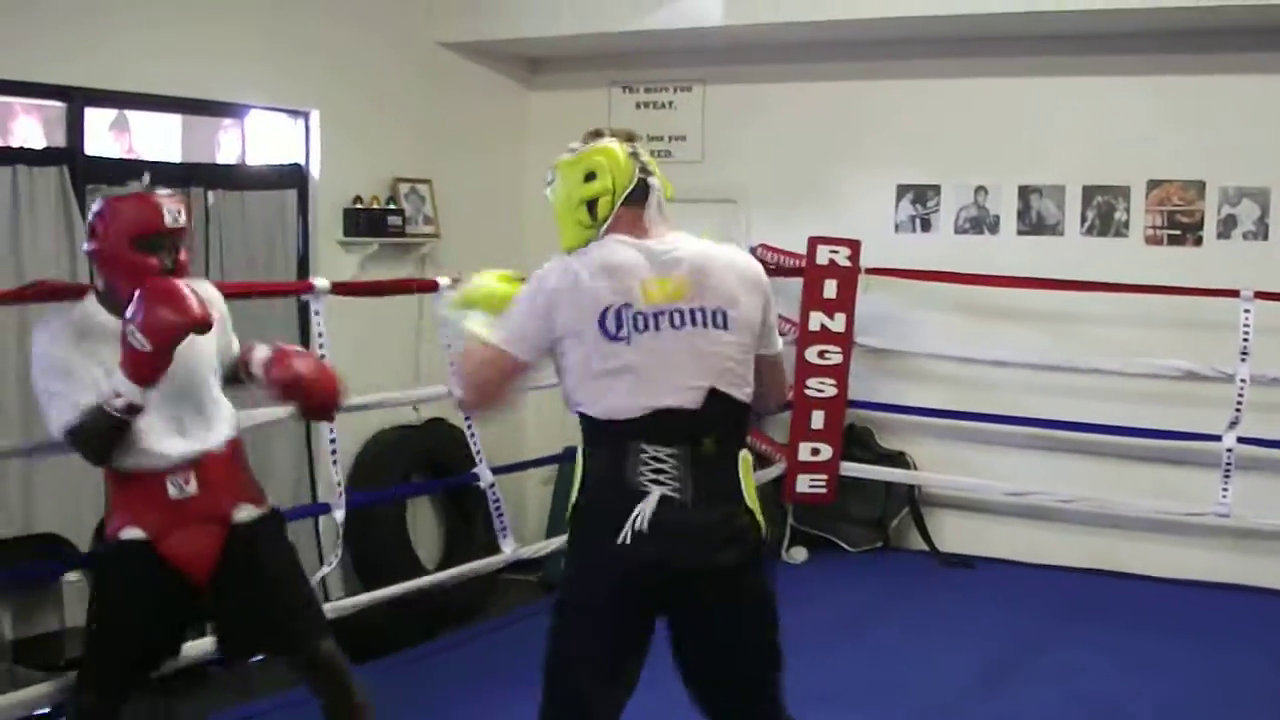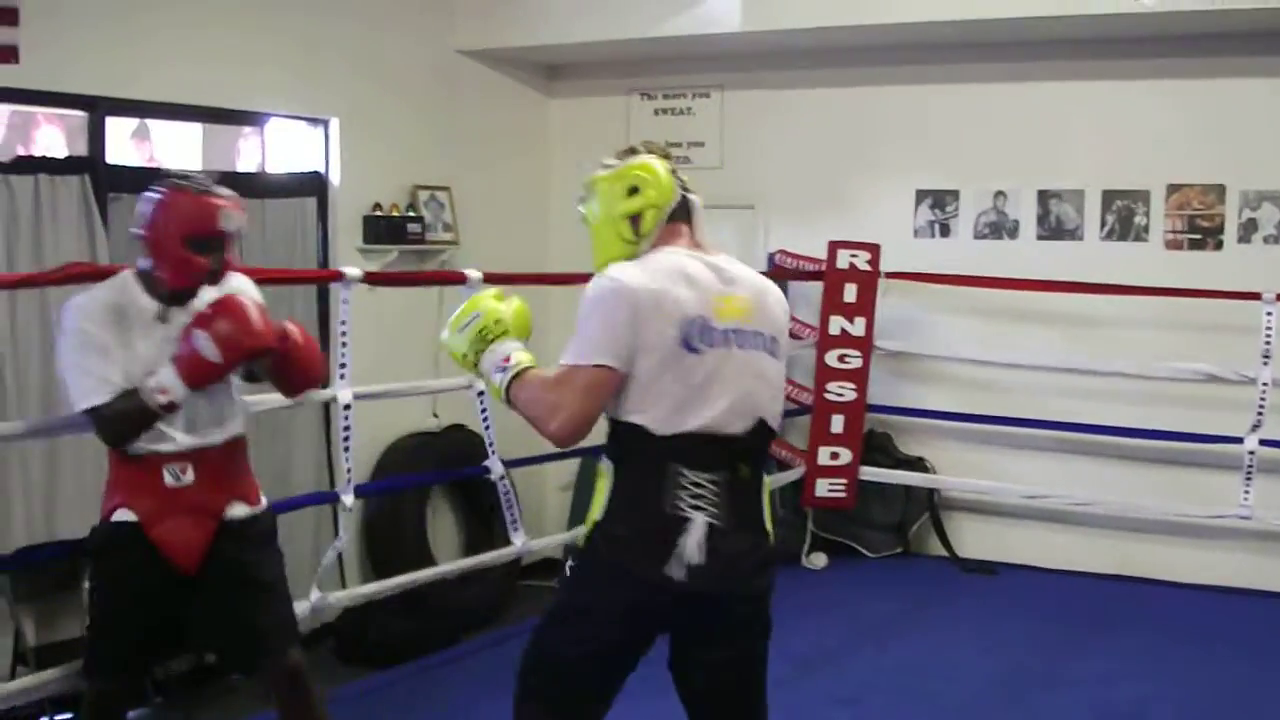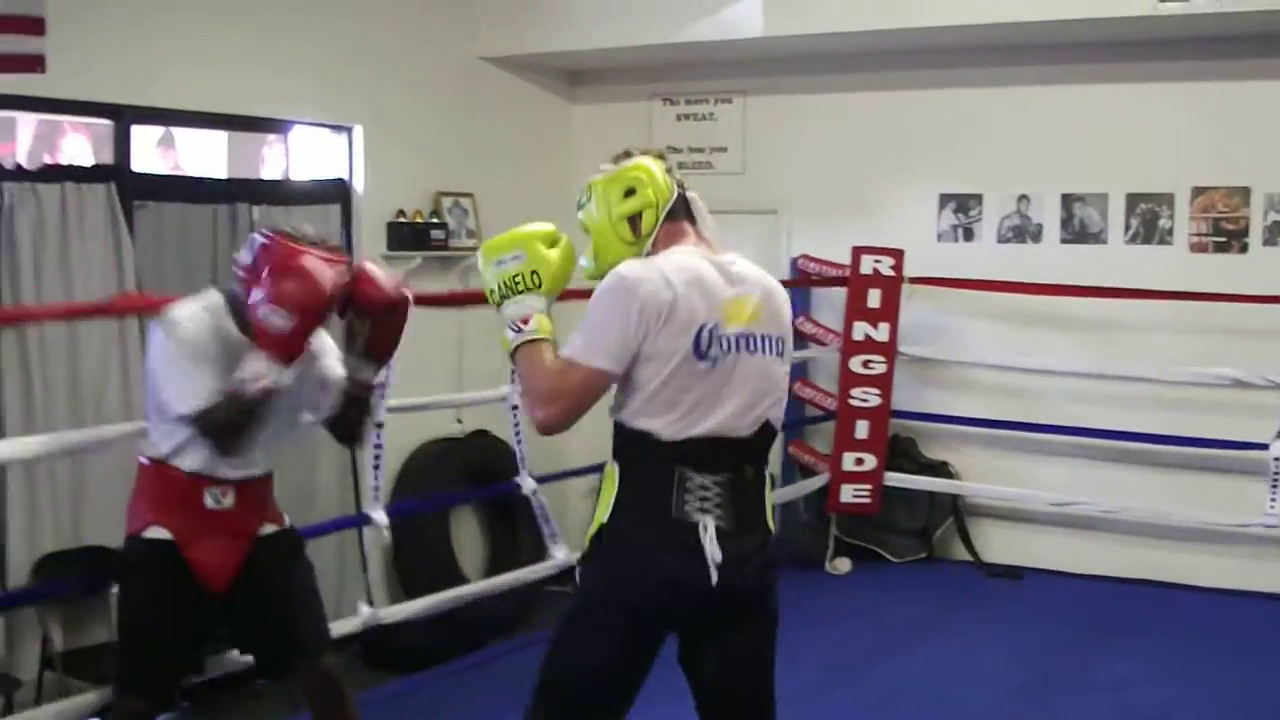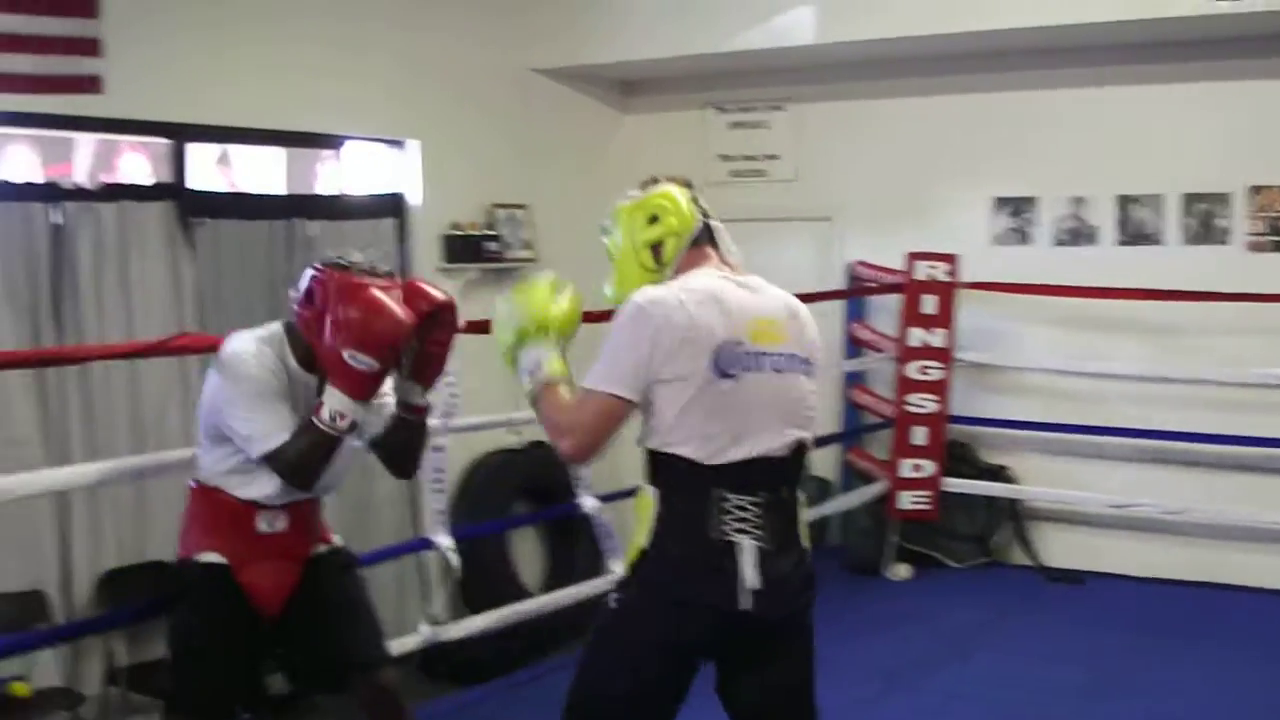
dt=0.2s
person 1, frame 1
left shoulder: (568, 279)
right shoulder: (740, 268)
left elbow: (477, 390)
right elbow: (771, 394)
left wrist: (478, 318)
left hip: (616, 531)
right hip: (724, 524)
person 1, frame 2
left shoulder: (627, 287)
right shoulder: (766, 295)
left elbow: (563, 421)
left wrist: (499, 355)
left hip: (632, 551)
right hip: (738, 551)
person 1, frame 3
left shoulder: (636, 285)
right shoulder: (770, 291)
left elbow: (549, 410)
left wrist: (522, 308)
left hip: (644, 548)
right hip: (742, 549)
person 1, frame 4
left shoulder: (655, 310)
right shoulder: (795, 314)
left elbow: (574, 439)
left wrist: (537, 355)
left hip: (679, 574)
right hip: (778, 571)
person 2, frame 1
left shoulder: (202, 298)
right shoulder: (60, 337)
right elbow: (96, 448)
left wrist: (272, 366)
right wrist: (140, 366)
left hip: (230, 501)
right hip: (145, 520)
left knee: (316, 650)
person 2, frame 2
left shoulder: (234, 292)
right shoulder: (92, 311)
right elbow: (113, 429)
left wrist: (276, 355)
right wrist: (184, 371)
left hip: (228, 496)
right hip: (141, 508)
left knee: (282, 659)
right knee: (111, 676)
person 2, frame 3
left shoulder: (306, 337)
right shoulder: (185, 326)
left elbow: (349, 433)
right elbow: (223, 437)
left wrist: (367, 357)
right wrist: (274, 353)
left hip: (252, 513)
right hip: (172, 518)
left knee: (318, 667)
person 2, frame 4
left shoulder: (361, 365)
right shoulder: (245, 359)
left elbow: (402, 463)
right elbow: (298, 470)
left wrist: (418, 379)
right wrist: (351, 385)
left hip: (302, 535)
right hip: (223, 543)
left knee: (375, 680)
